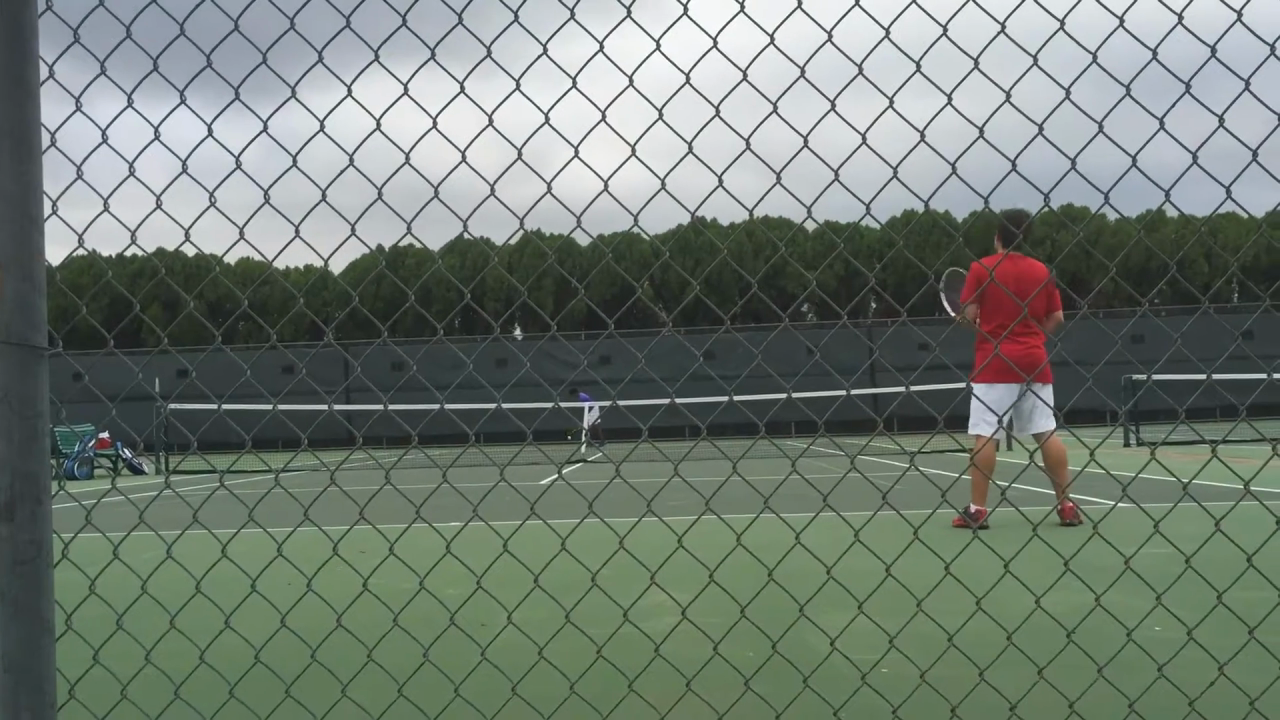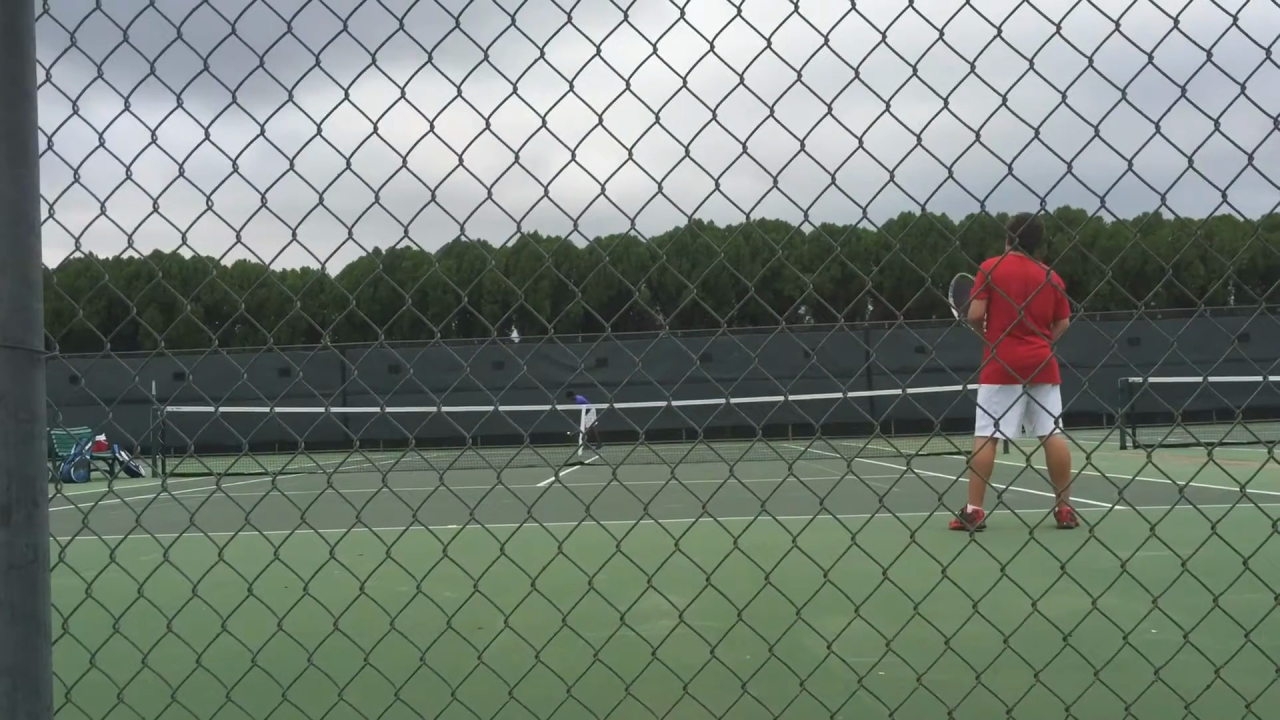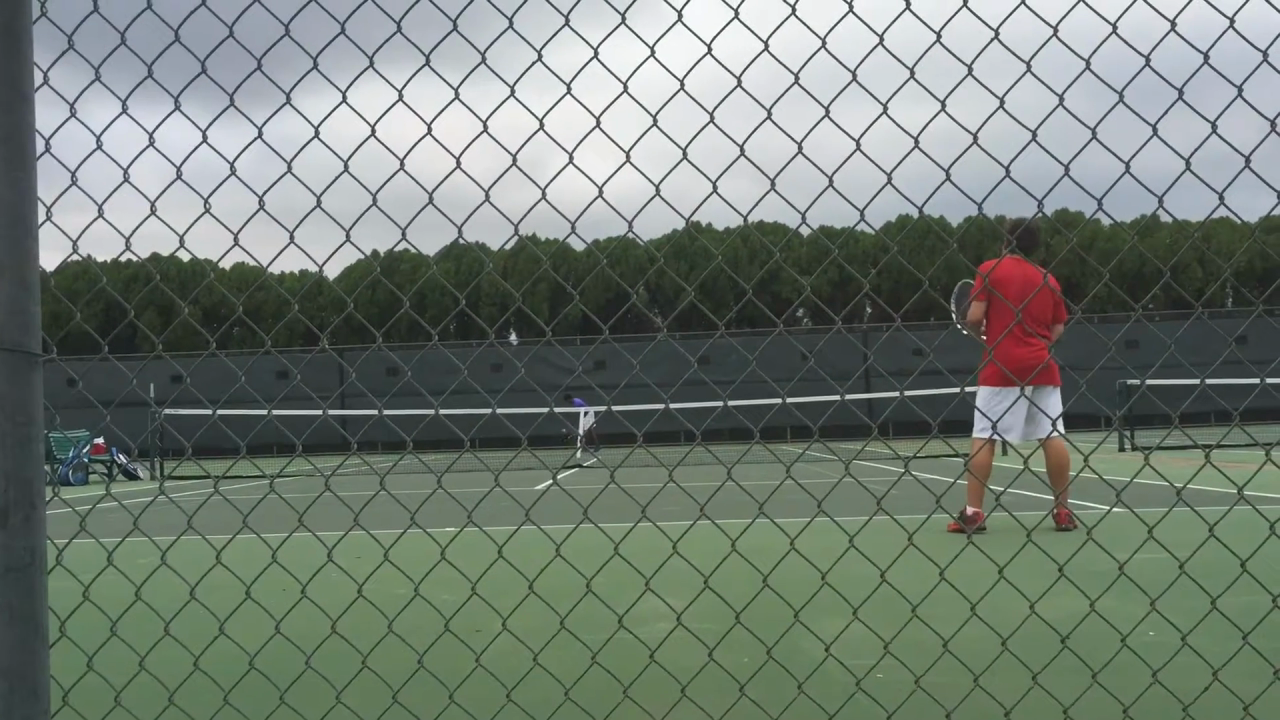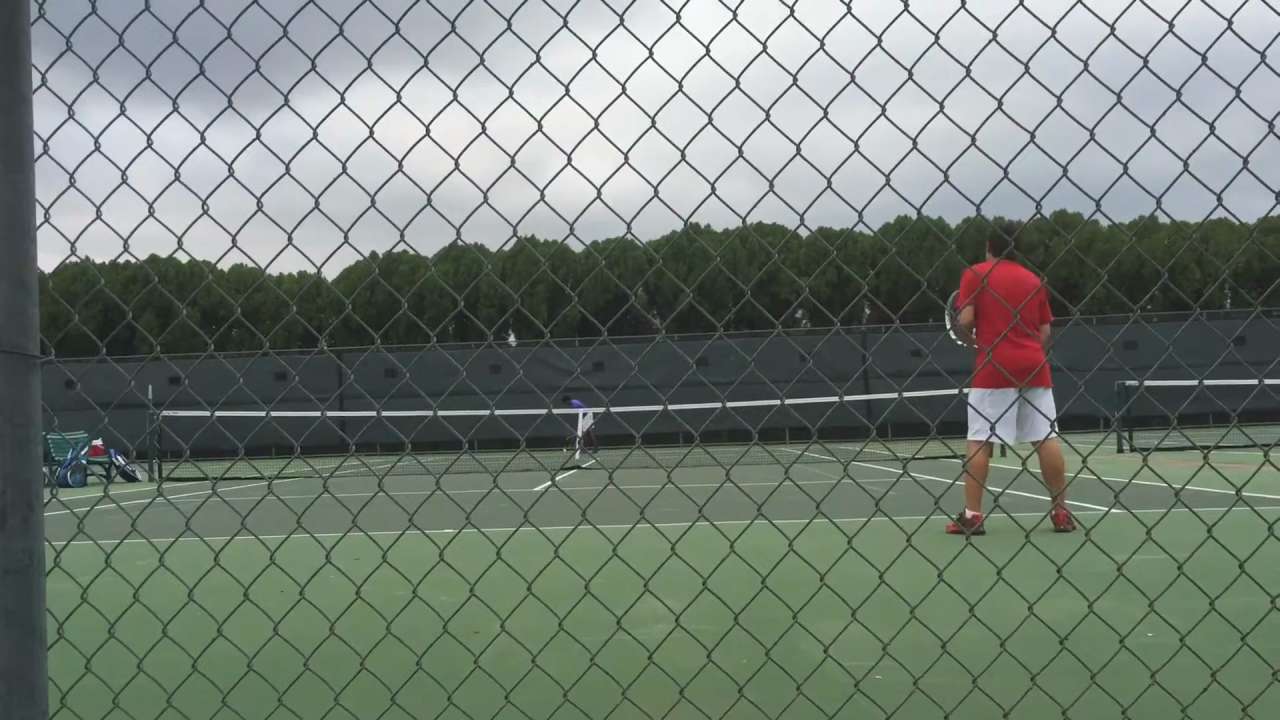
dt=0.2s
person 1, frame 1
left shoulder: (983, 268)
right shoulder: (1043, 272)
left elbow: (968, 316)
right elbow: (1057, 319)
left hip: (995, 363)
right hip: (1035, 362)
left knee: (985, 435)
right knee: (1047, 432)
left ankle: (977, 509)
right ankle: (1066, 505)
person 1, frame 2
left shoulder: (990, 268)
right shoulder: (1051, 276)
left elbow: (974, 315)
right elbow: (1063, 325)
left wrist: (984, 328)
left hip: (1002, 365)
right hip: (1042, 364)
left knee: (986, 436)
right knee: (1053, 434)
left ankle: (974, 510)
right ankle: (1064, 509)
person 1, frame 3
left shoulder: (989, 270)
right shoulder: (1048, 279)
left elbow: (974, 316)
right elbow: (1057, 330)
left wrist: (982, 331)
left hip: (1001, 368)
right hip: (1042, 366)
left knee: (984, 438)
right knee: (1053, 436)
left ankle: (973, 512)
right ankle: (1063, 511)
person 1, frame 4
left shoulder: (975, 274)
right shoulder: (1034, 280)
left elbow: (964, 319)
right elbow: (1045, 331)
left wrist: (971, 339)
left hip: (995, 369)
right hip: (1034, 366)
left knee: (979, 441)
right knee: (1046, 438)
left ankle: (972, 515)
right ankle: (1060, 512)
